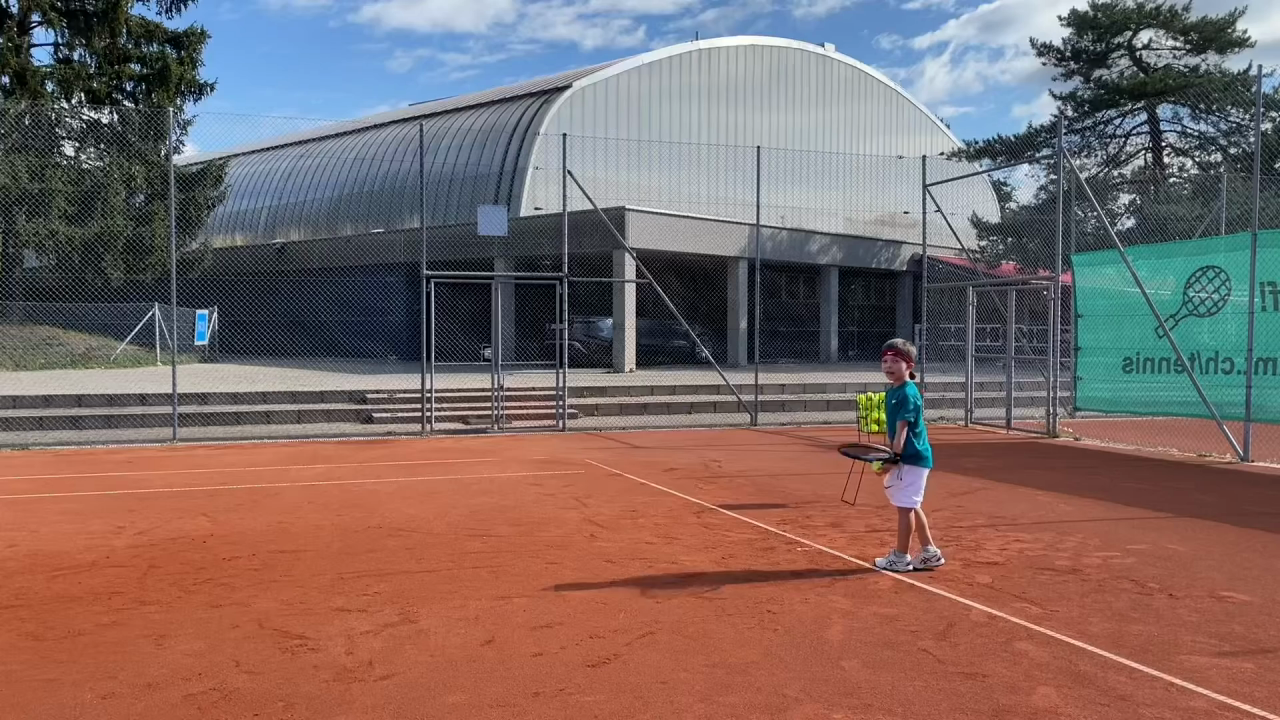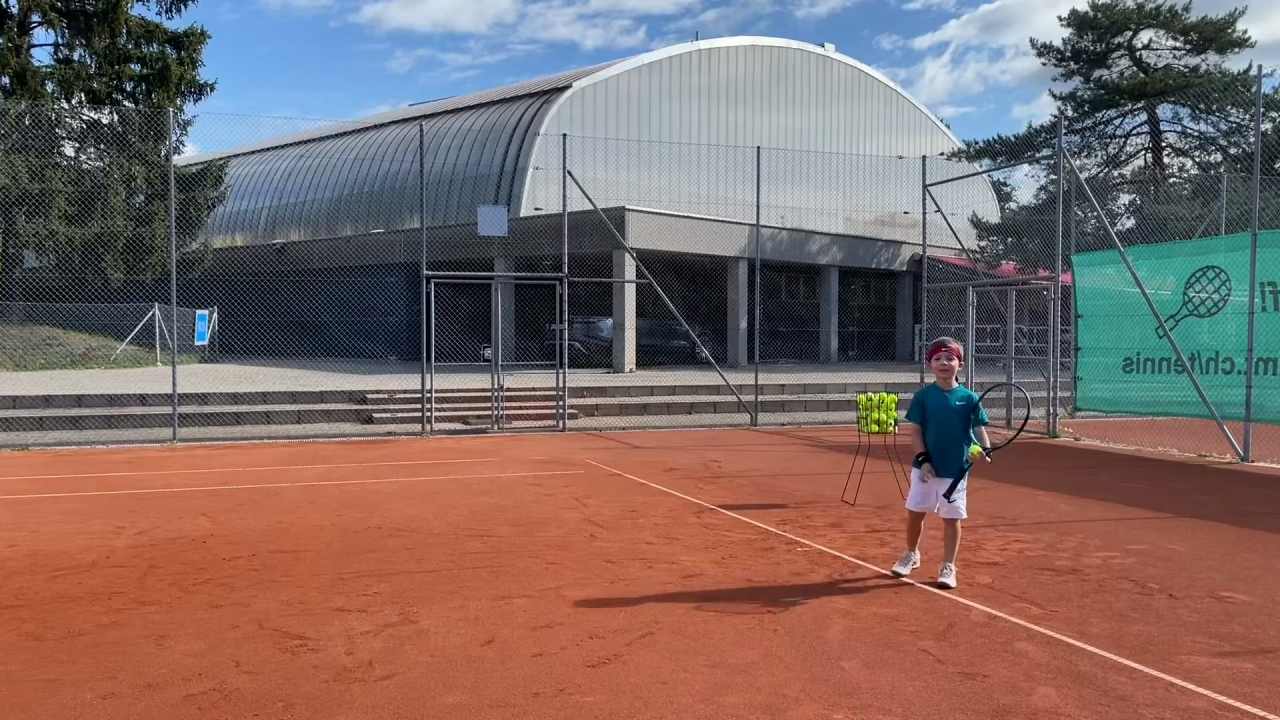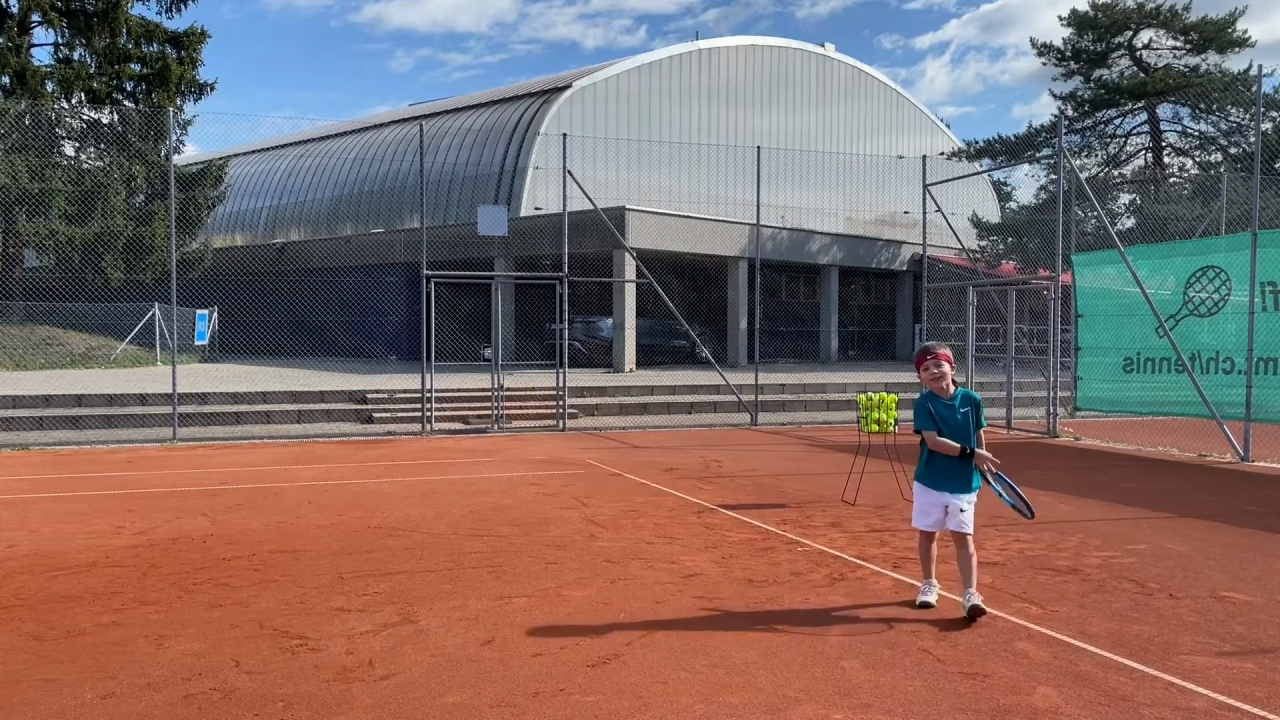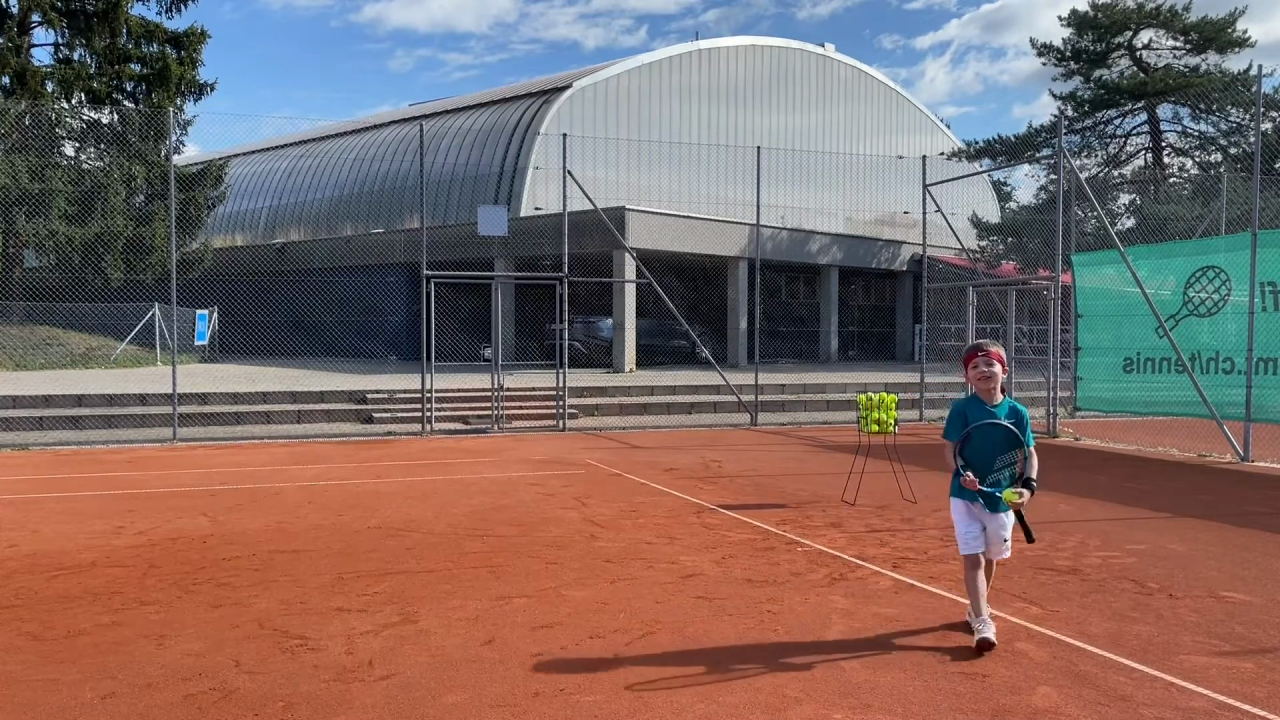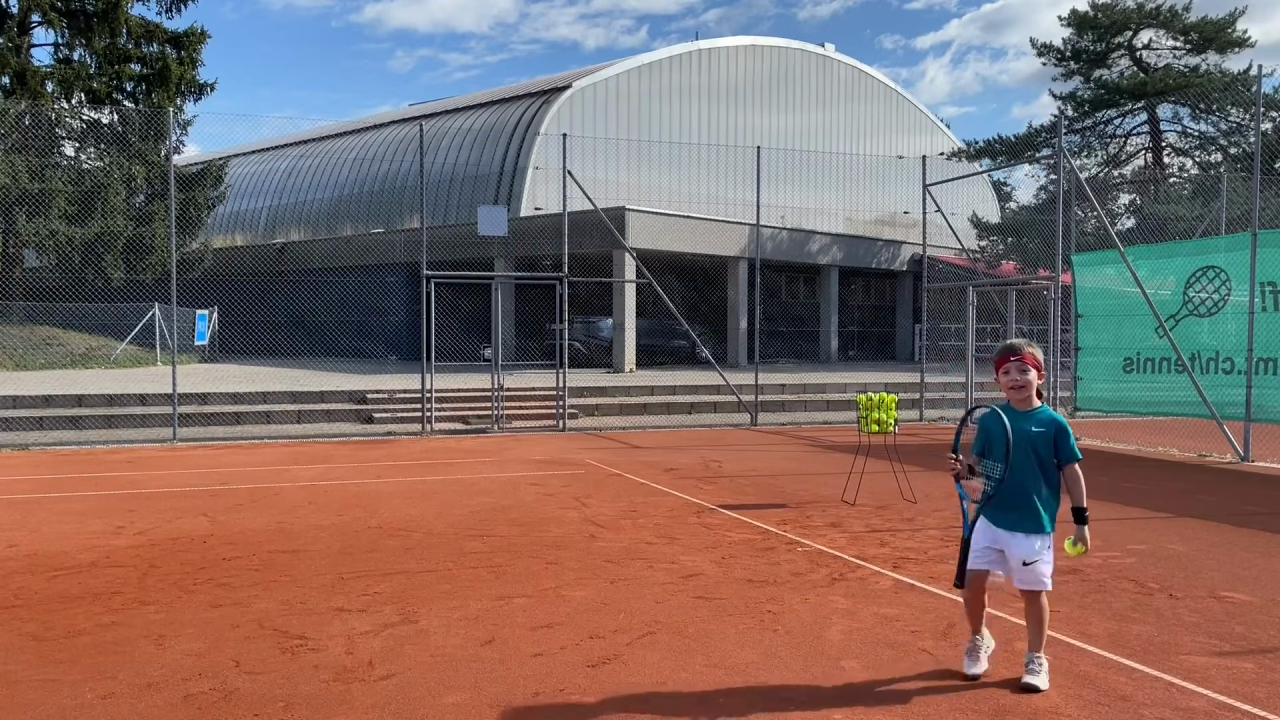
dt=1s
person 1, frame 1
left shoulder: (907, 395)
right shoulder: (893, 392)
left elbow: (901, 430)
left hip: (911, 459)
right hip: (913, 458)
left knee: (904, 507)
right knee: (911, 507)
left ankle: (901, 557)
right ankle: (930, 553)
person 1, frame 2
left shoulder: (969, 398)
right shoulder: (923, 396)
left elbow: (979, 429)
right elbow: (916, 431)
left wrist: (983, 450)
right wrist: (923, 460)
left hip: (955, 469)
right hip: (926, 467)
left knee: (952, 518)
right knee: (915, 513)
left ankle: (948, 567)
right ankle: (911, 554)
person 1, frame 3
left shoulder: (972, 400)
right shoulder: (923, 404)
left elbow: (979, 435)
right elbow: (934, 441)
left wrist: (982, 462)
right wrist: (971, 453)
left hip: (964, 483)
right hip: (929, 481)
left knee: (963, 537)
right knee: (928, 533)
left ankle: (971, 595)
right ankle: (929, 583)
person 1, frame 4
left shoulder: (1017, 412)
right shoulder: (962, 409)
left elbow: (1029, 454)
right elbow: (950, 450)
left wrist: (1027, 485)
right wrist: (962, 474)
left hip: (1001, 499)
right hip: (966, 497)
left knee: (990, 558)
right knee: (974, 558)
left ankle: (978, 610)
right ankle: (982, 622)
person 1, frame 5
left shoulder: (1054, 423)
left elbow: (1071, 472)
left wrist: (1081, 520)
right wrist: (962, 469)
left hip: (1036, 523)
right hip: (991, 517)
left knee: (1033, 592)
right knee: (973, 582)
left ankle: (1035, 660)
right ankle: (978, 639)
